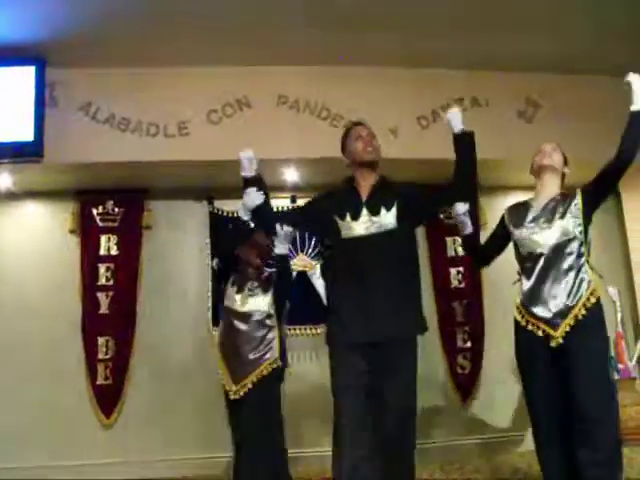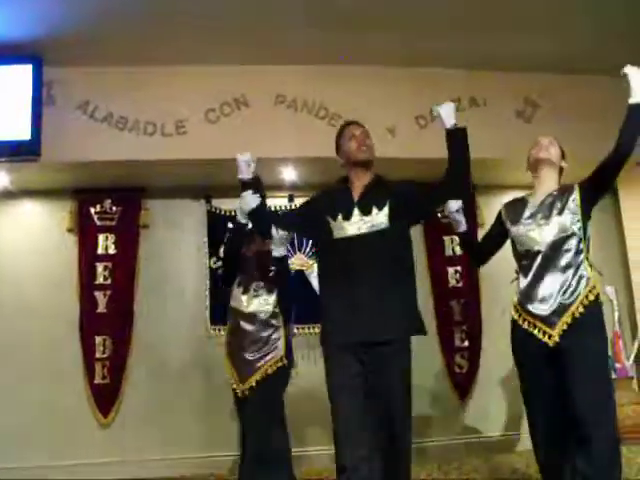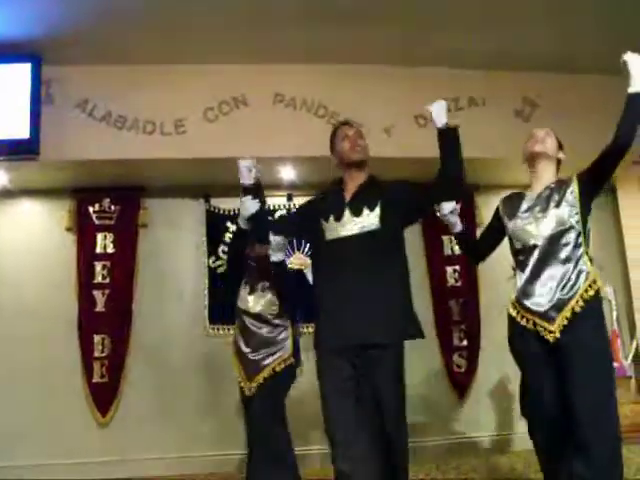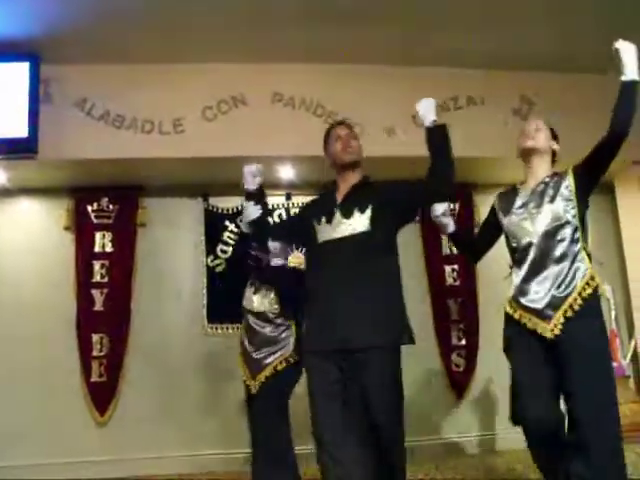
dt=0.1s
person 1, frame 1
left shoulder: (582, 200)
right shoulder: (514, 214)
right elbow: (482, 258)
right wrist: (465, 226)
left hip: (581, 316)
right hip: (531, 323)
left knee: (594, 415)
right knee: (549, 422)
person 1, frame 2
left shoulder: (580, 195)
right shoulder: (511, 211)
right elbow: (479, 256)
right wrist: (459, 223)
left hip: (579, 315)
right hip: (529, 322)
left knee: (592, 416)
right knee: (547, 424)
person 1, frame 3
left shoulder: (580, 188)
right shoulder: (509, 205)
right elbow: (477, 252)
right wrist: (454, 224)
left hip: (580, 311)
right hip: (527, 318)
left knee: (592, 417)
right knee: (546, 418)
person 1, frame 4
left shoulder: (576, 181)
right shoulder: (504, 201)
right elbow: (475, 250)
right wrist: (447, 224)
left hip: (577, 309)
right hip: (524, 315)
left knee: (593, 417)
right knee: (535, 416)
person 2, frame 1
left shoulder: (405, 196)
right shoulder: (328, 204)
left elbow: (459, 190)
right elbow: (273, 222)
left wrist: (461, 135)
right wrist: (252, 180)
left hip: (397, 328)
right hip: (348, 331)
left knee: (397, 419)
right knee: (353, 425)
person 2, frame 2
left shoulder: (399, 194)
right shoulder: (323, 204)
left elbow: (453, 187)
right elbow: (270, 224)
left wrist: (453, 130)
right wrist: (248, 183)
left hip: (390, 329)
right hip: (342, 333)
left knee: (392, 422)
right knee: (352, 426)
person 2, frame 3
left shoulder: (393, 195)
right shoulder: (318, 207)
left elbow: (447, 184)
right elbow: (269, 231)
left wrist: (444, 128)
right wrist: (250, 190)
left hip: (382, 330)
right hip: (334, 335)
left knee: (386, 425)
right knee: (346, 432)
person 2, frame 4
left shoulder: (386, 196)
right shoulder: (314, 210)
left elbow: (439, 186)
right elbow: (269, 235)
left wrist: (432, 127)
left hip: (374, 333)
right hip: (323, 339)
left knee: (381, 426)
right knee: (335, 436)
person 3, frame 1
left shoulder: (275, 277)
right shoulder: (231, 275)
left elbow: (284, 286)
right elbow: (229, 244)
left wrist: (282, 249)
left hip: (265, 367)
right hip: (234, 367)
left knee: (258, 440)
right knee: (246, 439)
person 3, frame 2
left shoulder: (279, 278)
right shoulder: (237, 273)
left elbow: (288, 288)
right elbow: (232, 244)
left wrist: (280, 251)
right wrist: (243, 219)
left hip: (271, 363)
right hip: (241, 363)
left knee: (262, 435)
right knee: (256, 434)
person 3, frame 3
left shoulder: (285, 276)
right shoulder: (248, 274)
left elbow: (287, 293)
right elbow: (237, 245)
left wrist: (277, 256)
left hip: (278, 361)
right hip: (250, 363)
left knee: (266, 427)
right knee: (262, 430)
person 3, frame 4
left shoulder: (291, 277)
right shoulder: (254, 274)
left elbow: (289, 296)
left wrist: (278, 261)
left hip: (282, 361)
right hip: (255, 362)
left knee: (269, 427)
right knee: (266, 430)
